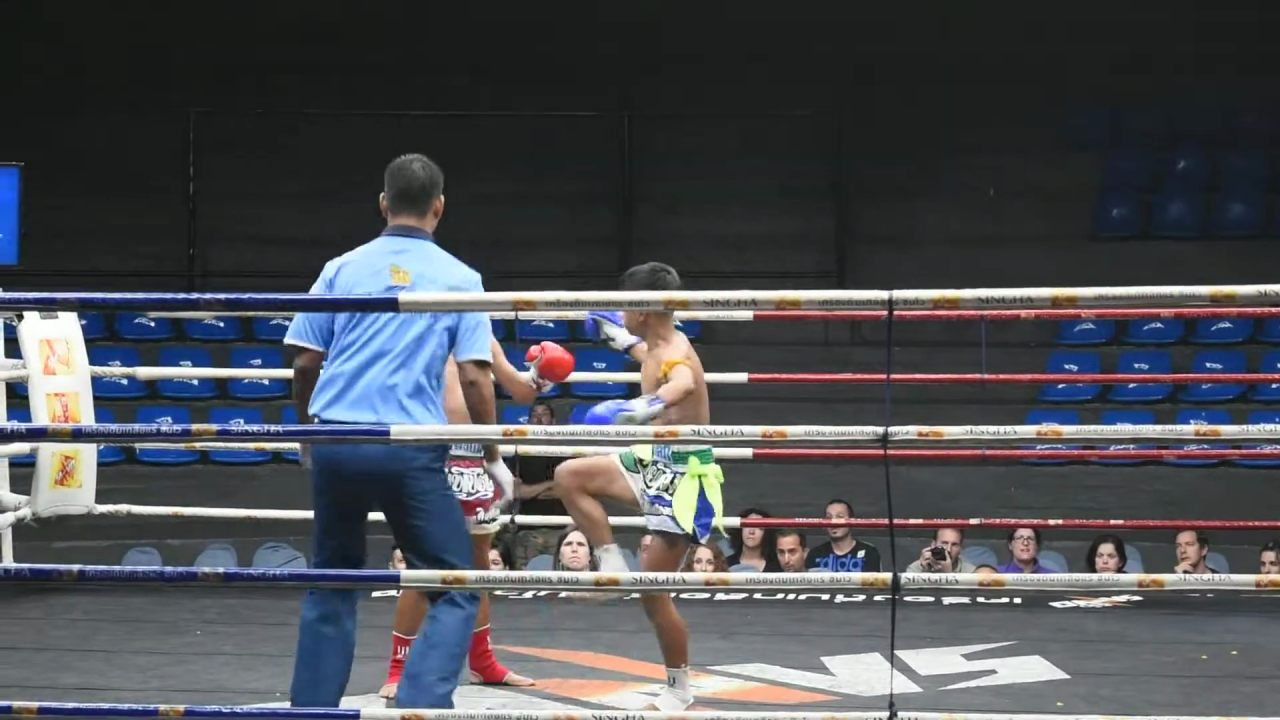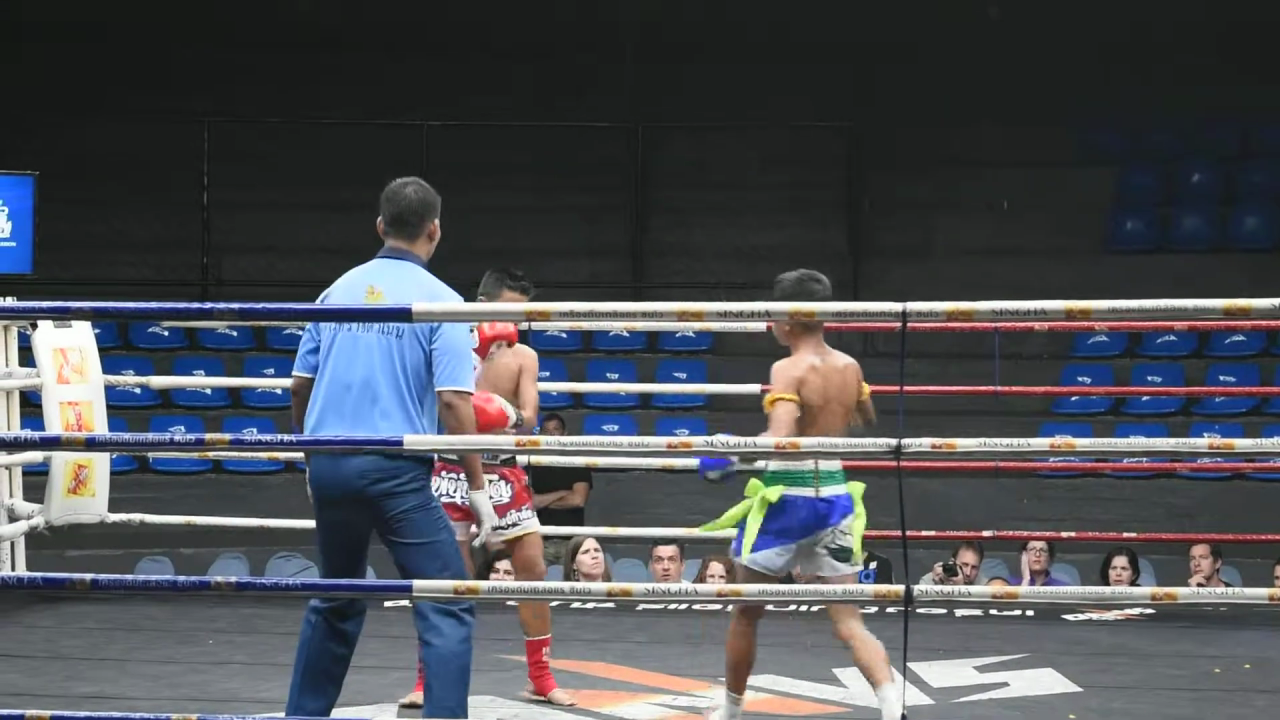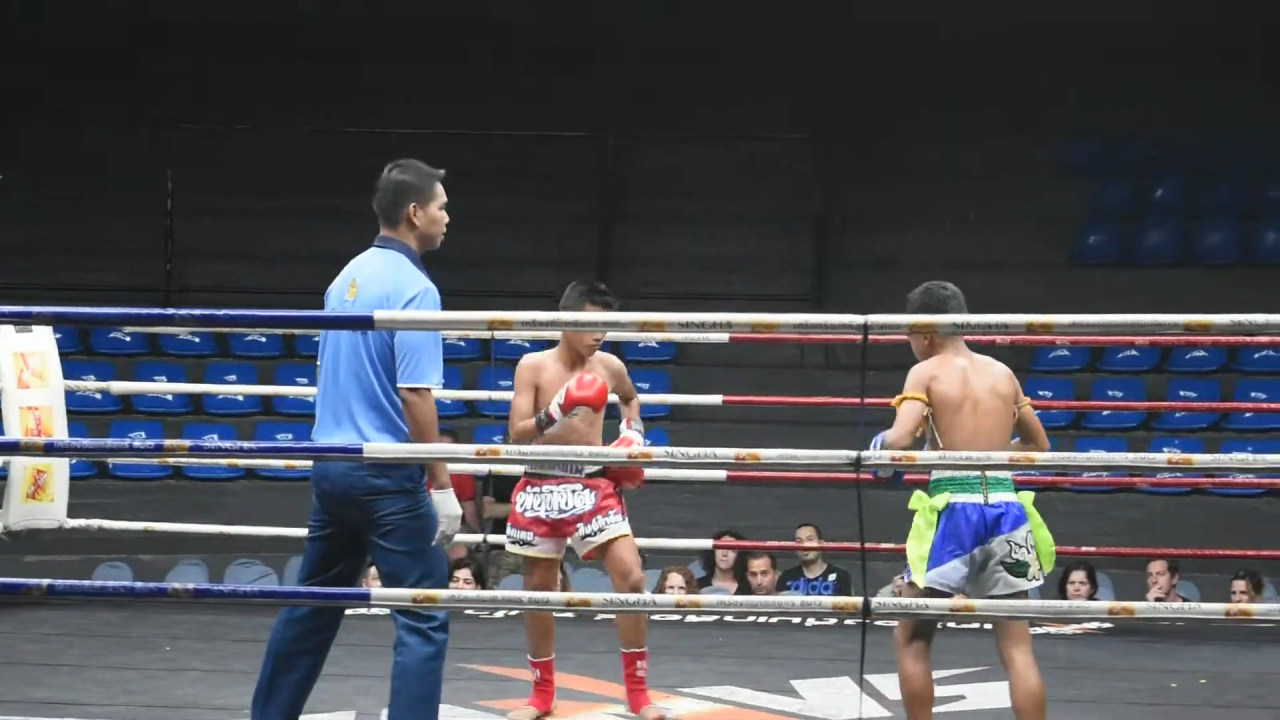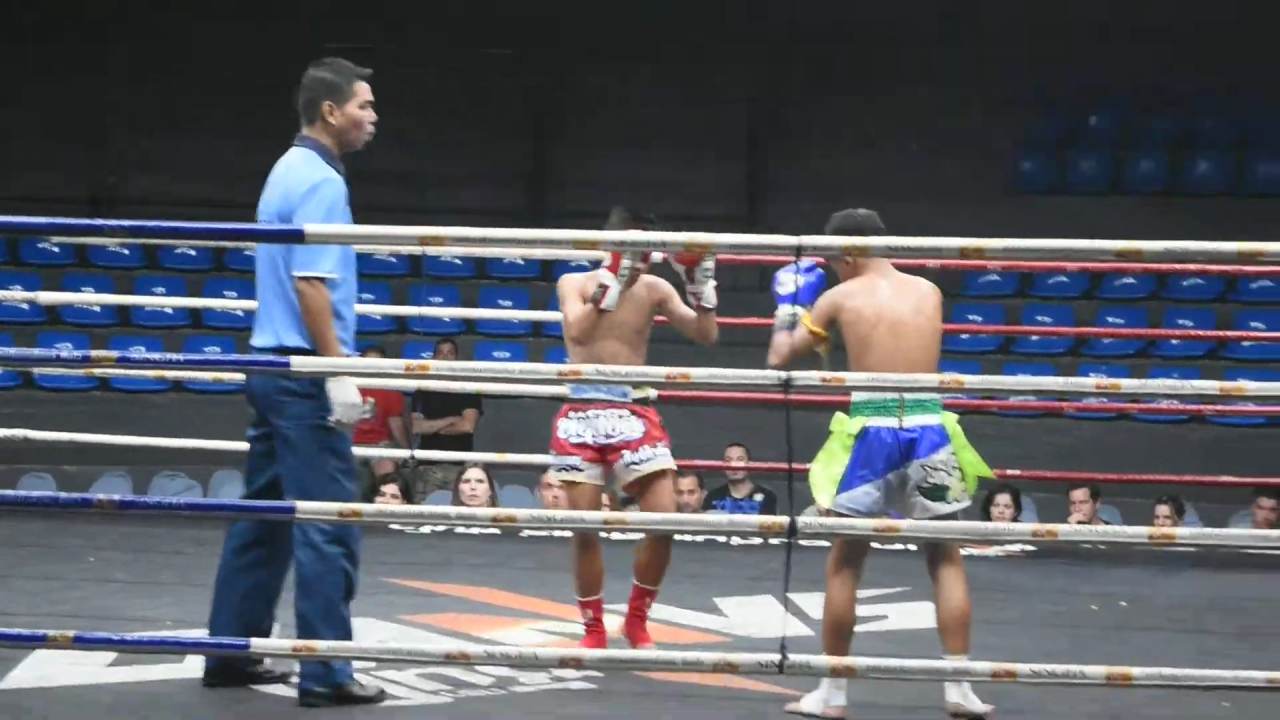
dt=0.7s
person 1, frame 1
left shoulder: (342, 268)
right shoulder: (458, 277)
left elbow: (303, 358)
right elbow: (475, 374)
left wrist: (305, 430)
right wrist: (493, 458)
left hip: (336, 446)
right hip: (408, 453)
left knee: (331, 585)
right knee: (454, 592)
left ankle: (312, 710)
right ankle: (426, 710)
person 1, frame 2
left shoulder: (337, 290)
right shoulder: (440, 300)
left elbow: (300, 387)
right elbow: (454, 403)
left wrist: (312, 459)
right wrist: (478, 488)
left hip: (330, 468)
right hip: (394, 473)
left knee: (335, 602)
right knee: (447, 611)
person 1, frame 3
left shoulder: (347, 276)
right shoulder: (414, 288)
right elbow: (416, 397)
right wrist: (441, 485)
left hip: (330, 464)
right hip: (386, 474)
left knee: (312, 603)
right knee: (423, 618)
person 1, frame 4
left shoulder: (288, 171)
right shoulder: (320, 180)
right elbow: (311, 284)
right wrist: (340, 374)
left hip: (271, 367)
right hip: (303, 373)
left knee: (264, 515)
right knee: (327, 526)
left ankle: (231, 651)
right ankle: (325, 674)
person 2, frame 1
left shoulder: (673, 352)
right shoulder: (661, 344)
left elbow: (681, 386)
left wrist: (633, 409)
right wrist: (622, 338)
left hip: (681, 478)
right hip: (655, 460)
left knee: (653, 593)
right knee: (567, 478)
left ankle: (678, 690)
right ankle: (613, 564)
person 2, frame 2
left shoulder: (789, 370)
right shoulder: (849, 367)
left elbow: (779, 441)
right elbow: (865, 423)
left wrist: (729, 455)
left hip: (787, 499)
right hip: (835, 496)
left knee: (746, 611)
right knee: (847, 620)
person 2, frame 3
left shoulder: (925, 373)
right shoulder: (1003, 374)
left elbow: (900, 438)
right elbow: (1039, 446)
left wrist: (881, 453)
left hip: (954, 510)
right hip: (1006, 507)
left knee: (911, 638)
right knee: (1016, 645)
person 2, frame 4
left shoulder: (839, 296)
right shoulder: (929, 292)
left elbow: (778, 359)
left wrist: (789, 304)
left hip: (872, 432)
right hip: (928, 428)
left knee: (843, 564)
right knee: (946, 561)
person 3, frame 1
left shoulder: (483, 344)
left elbow: (523, 393)
left wrist: (539, 375)
left hip: (473, 467)
left knee: (477, 571)
left ankle: (485, 664)
right ankle: (399, 670)
person 3, frame 2
left shoulder: (525, 356)
left elbow: (528, 419)
left wrist: (506, 413)
right wrist: (478, 348)
left hip: (503, 477)
right hip: (451, 475)
left knee: (533, 571)
left ankle: (541, 678)
right ankle: (426, 680)
person 3, frame 3
left shoulder: (611, 367)
right shoulder: (532, 366)
left elbow: (630, 400)
right elbow: (518, 434)
left wrist: (632, 436)
right wrist: (559, 408)
left hip: (595, 489)
right hip: (541, 488)
left knee: (631, 581)
right knee: (538, 595)
person 3, frame 4
left shoulder: (652, 288)
right shoulder: (574, 284)
left elbow: (705, 335)
right elbow: (577, 334)
left wrist: (700, 280)
right wrist: (611, 280)
left hip: (634, 414)
right hip: (581, 415)
right knee: (586, 529)
left ankle: (637, 622)
right ankle: (593, 632)
